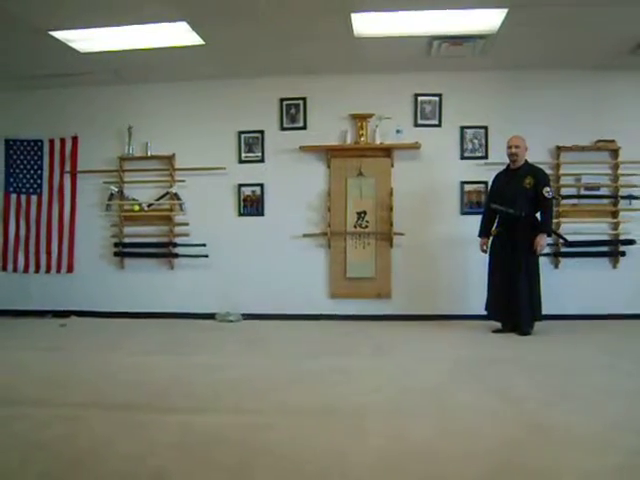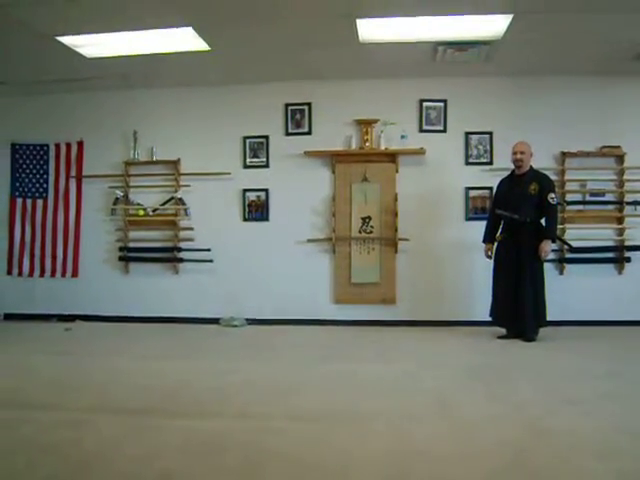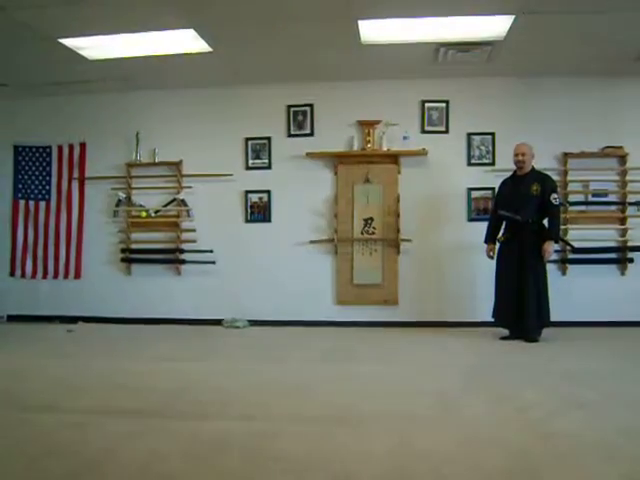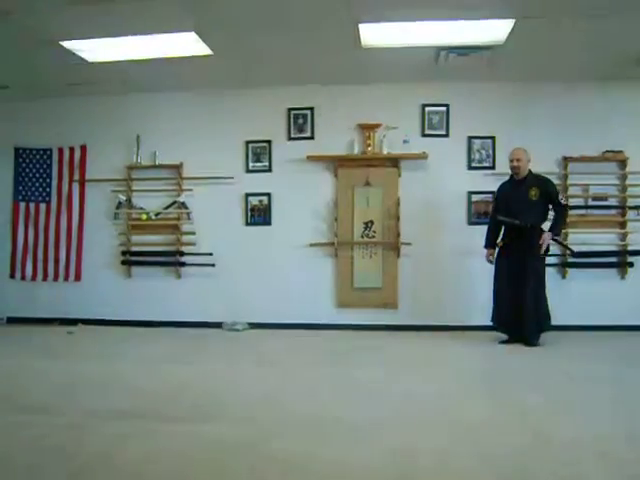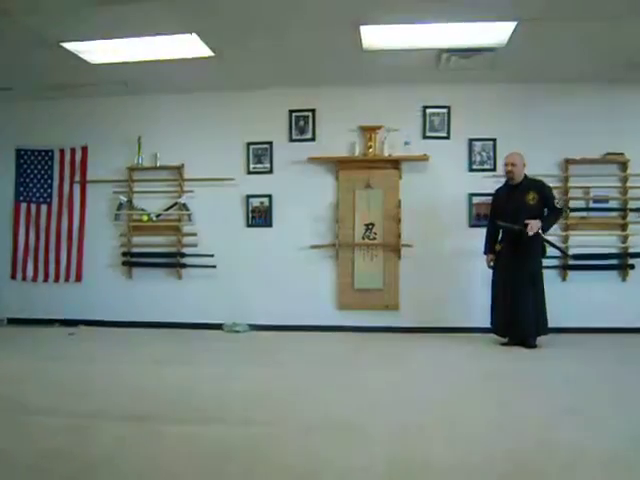
dt=0.4s
person 1, frame 1
left shoulder: (537, 175)
right shoulder: (500, 177)
left elbow: (546, 206)
right elbow: (490, 208)
left wrist: (543, 233)
right wrist: (484, 234)
left hip: (526, 233)
right hip: (502, 233)
left knee: (525, 278)
right knee: (501, 278)
left ankle: (526, 323)
right ankle: (507, 321)
person 1, frame 2
left shoulder: (542, 181)
right shoulder: (504, 183)
left elbow: (551, 212)
right elbow: (494, 213)
left wrist: (548, 239)
right wrist: (489, 240)
left hip: (531, 238)
right hip: (507, 238)
left knee: (530, 284)
right knee: (505, 284)
left ankle: (530, 329)
right ankle: (512, 328)
person 1, frame 3
left shoulder: (544, 181)
right shoulder: (506, 184)
left elbow: (554, 213)
right elbow: (496, 213)
left wrist: (551, 239)
right wrist: (490, 240)
left hip: (533, 239)
right hip: (510, 239)
left knee: (533, 285)
right knee: (508, 284)
left ankle: (533, 330)
right ankle: (515, 328)
person 1, frame 4
left shoulder: (542, 184)
right shoulder: (504, 188)
left elbow: (561, 209)
right elbow: (495, 218)
left wrist: (551, 232)
right wrist: (490, 245)
left hip: (532, 242)
right hip: (509, 243)
left knee: (531, 288)
right knee: (506, 288)
left ankle: (532, 334)
right ankle: (513, 332)
person 1, frame 5
left shoulder: (538, 188)
right shoulder: (500, 193)
left elbow: (557, 210)
right elbow: (493, 224)
left wrist: (541, 223)
right wrist: (490, 251)
left hip: (530, 247)
right hip: (506, 247)
left knee: (529, 290)
right knee: (504, 292)
left ankle: (530, 336)
right ankle: (513, 335)
